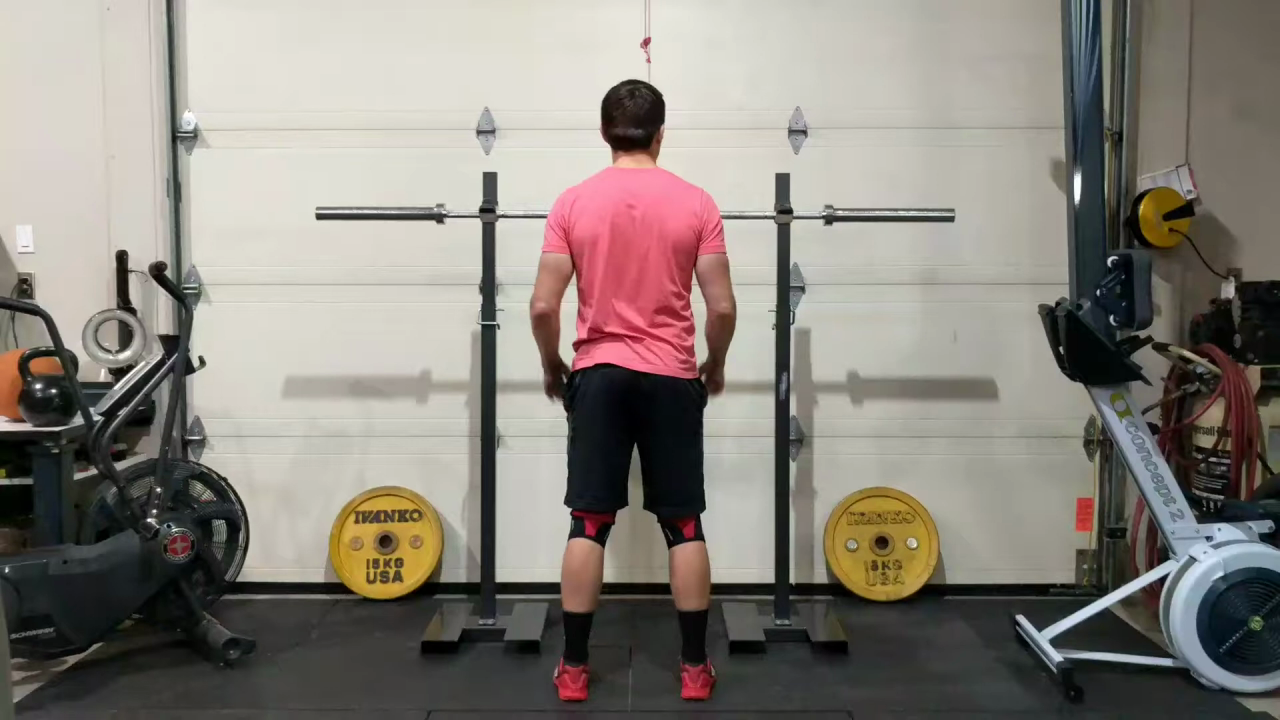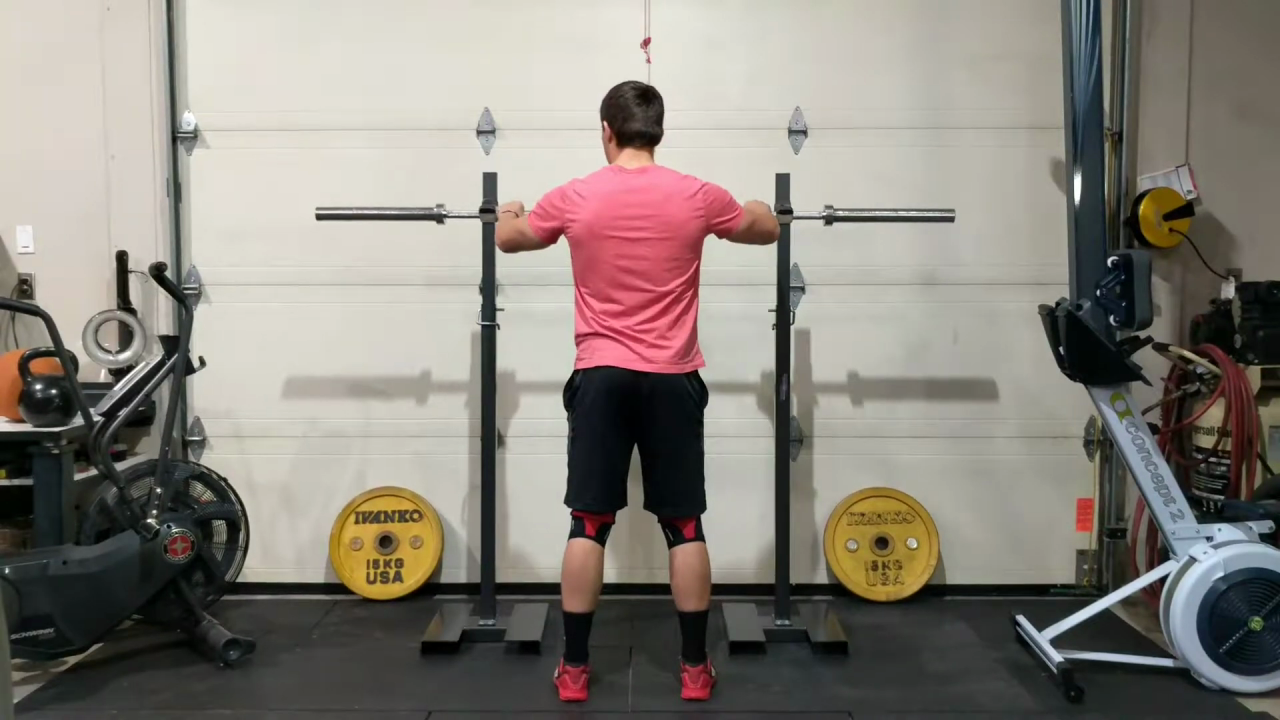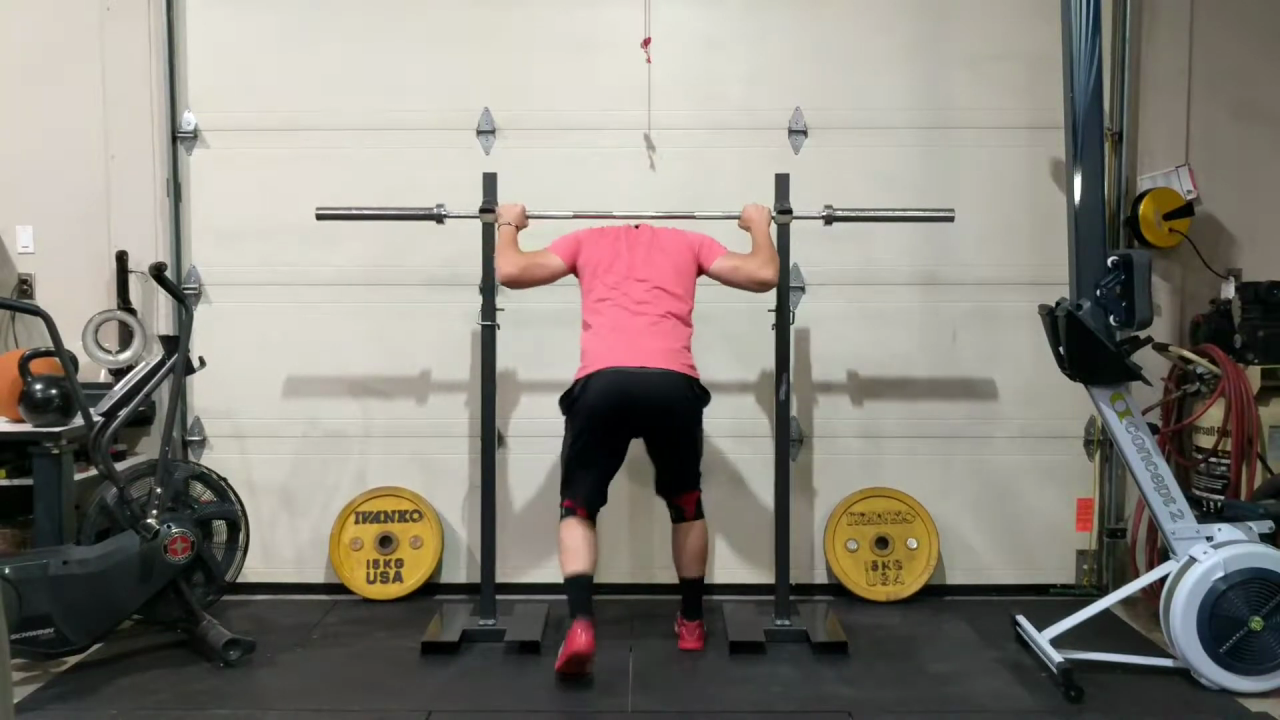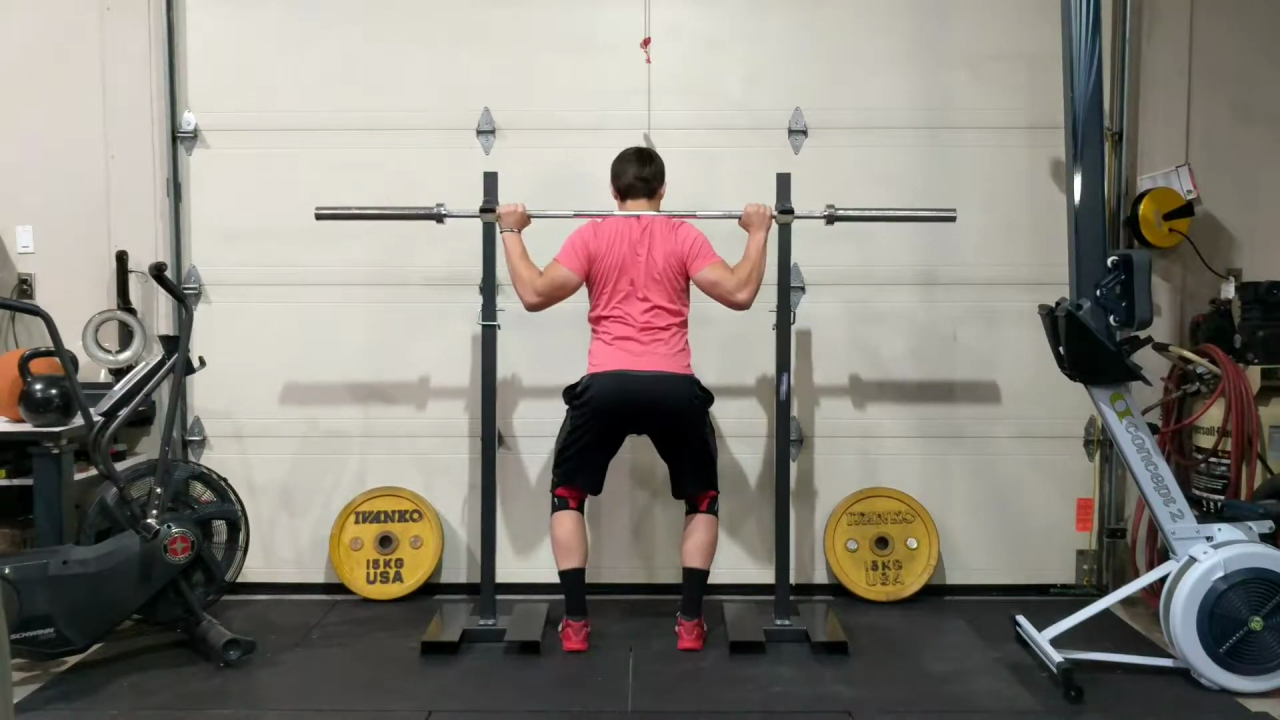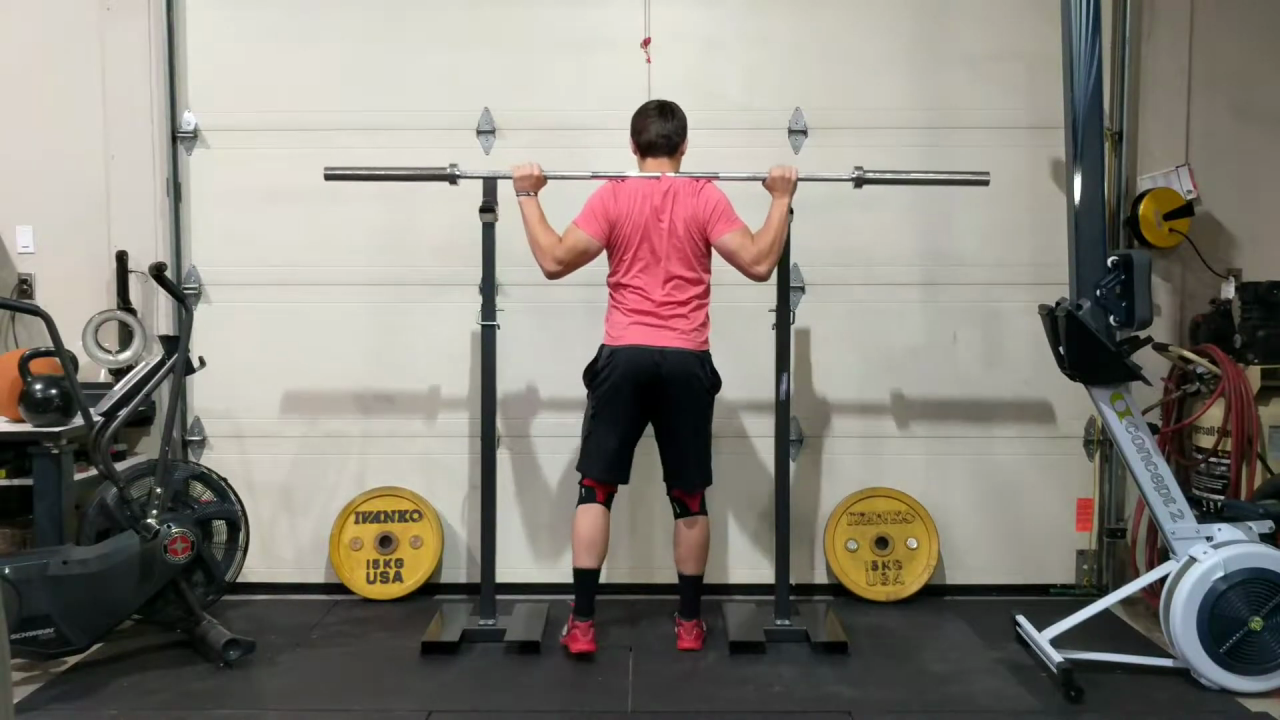
dt=1s
person 1, frame 1
left shoulder: (574, 203)
right shoulder: (695, 204)
left elbow: (543, 306)
right elbow: (722, 306)
left wrist: (553, 367)
right wrist: (714, 366)
left hip: (599, 377)
right hip: (671, 380)
left knee: (588, 524)
right knee: (683, 525)
left ankle: (573, 668)
right ankle: (695, 667)
person 1, frame 2
left shoulder: (574, 198)
right shoulder: (697, 196)
left elbow: (507, 239)
right elbow: (767, 231)
left wrist: (509, 212)
right wrist: (757, 208)
left hip: (600, 378)
right hip: (672, 381)
left knee: (588, 524)
right knee: (684, 526)
left ankle: (573, 668)
right ankle: (695, 668)
person 1, frame 3
left shoulder: (587, 241)
right shoulder: (687, 242)
left elbow: (509, 272)
right elbow: (764, 276)
left wrist: (507, 224)
right wrist: (759, 226)
left hip: (603, 383)
right hip: (674, 384)
left knee: (578, 510)
right knee: (685, 503)
left ankle: (580, 624)
right ankle: (691, 623)
person 1, frame 4
left shoulder: (590, 236)
right shoulder: (684, 236)
left elbow: (534, 294)
right elbow: (739, 293)
left wrist: (511, 233)
right wrist: (758, 233)
left hip: (606, 385)
right hip: (673, 387)
left knee: (567, 496)
right knee: (702, 500)
left ankle: (575, 622)
right ankle: (690, 621)
person 1, frame 5
left shoulder: (611, 196)
right shoulder: (706, 197)
left elbow: (554, 261)
right elbow: (758, 263)
left wrist: (527, 194)
right wrist: (781, 198)
left hip: (623, 359)
right hip: (687, 363)
left knee: (595, 490)
right knee: (689, 497)
left ankle: (581, 621)
right ankle: (689, 622)
